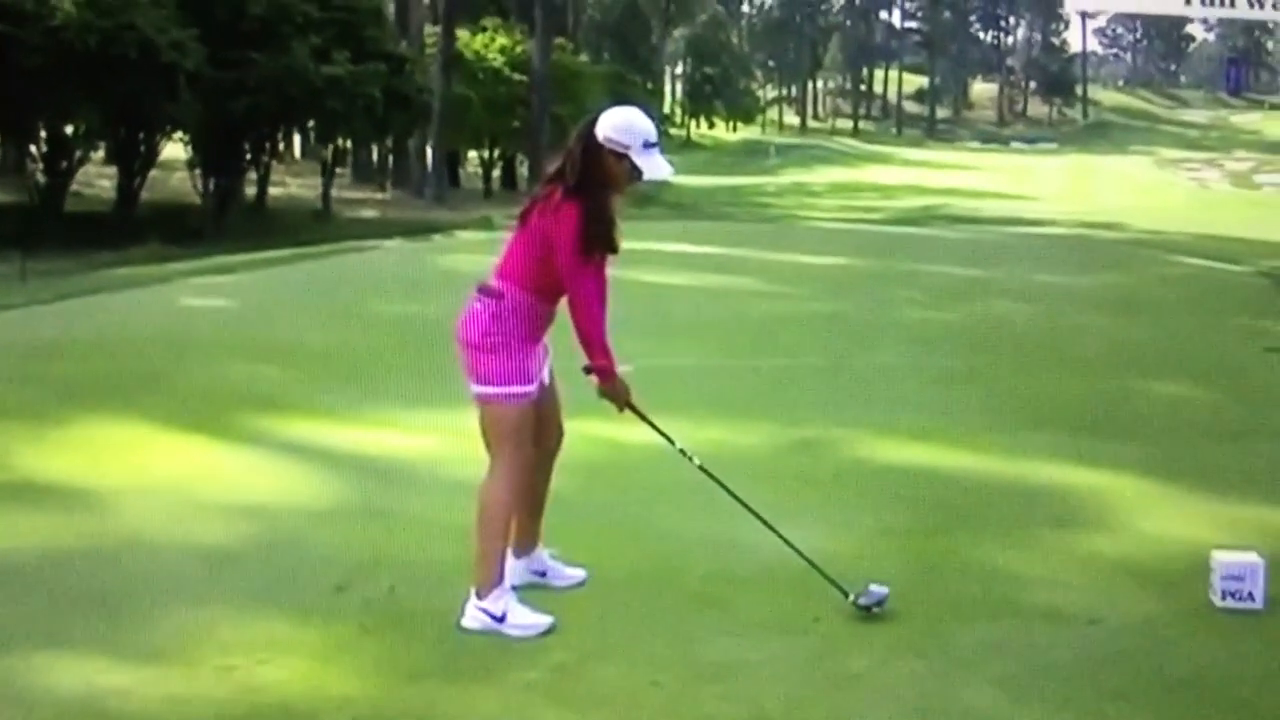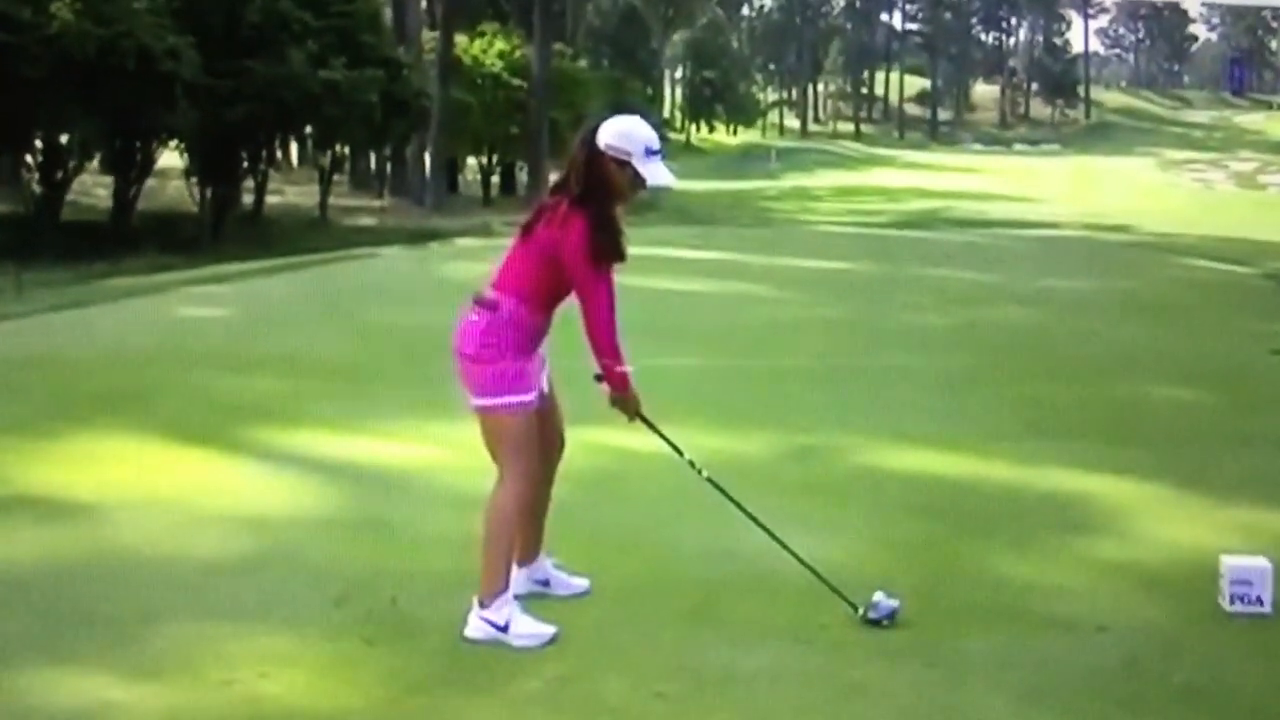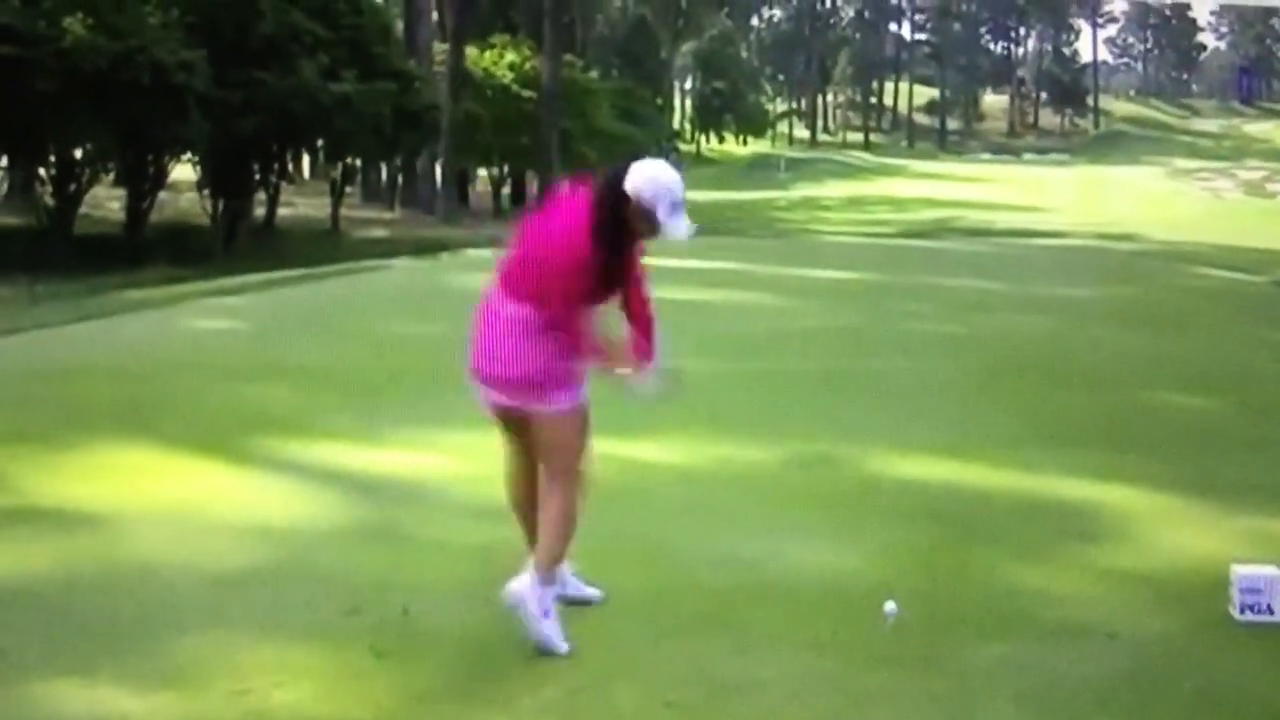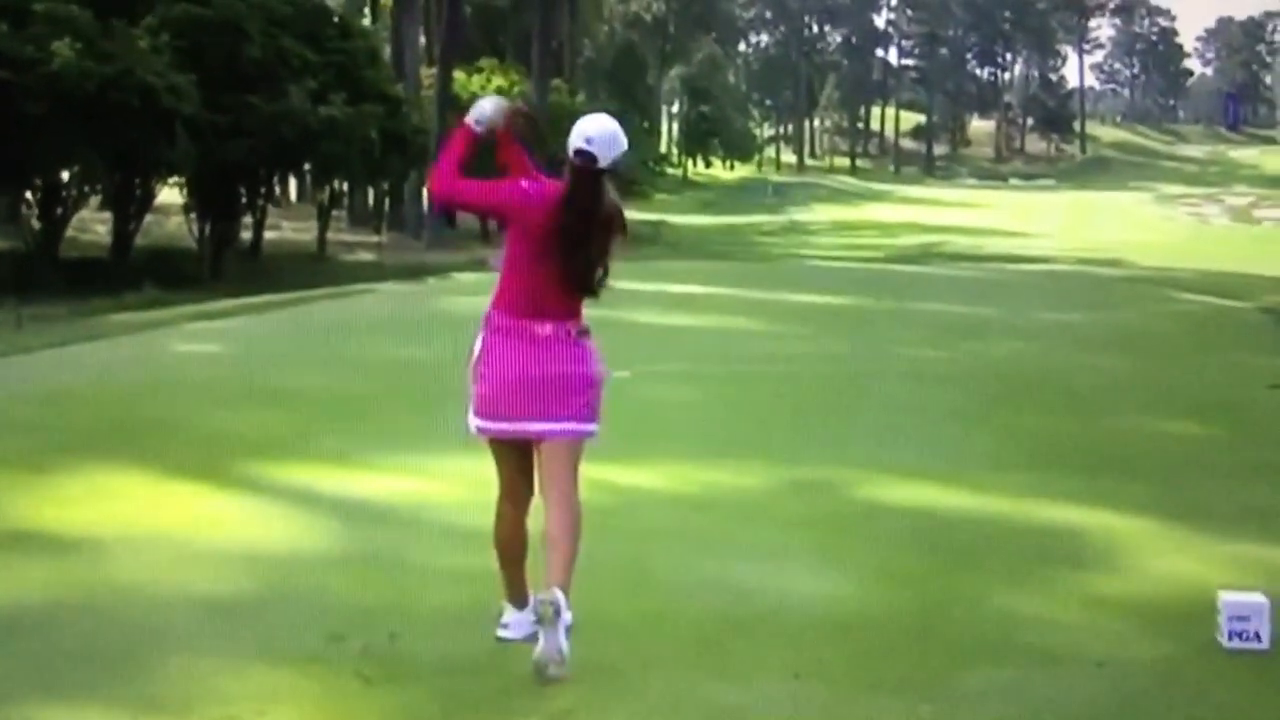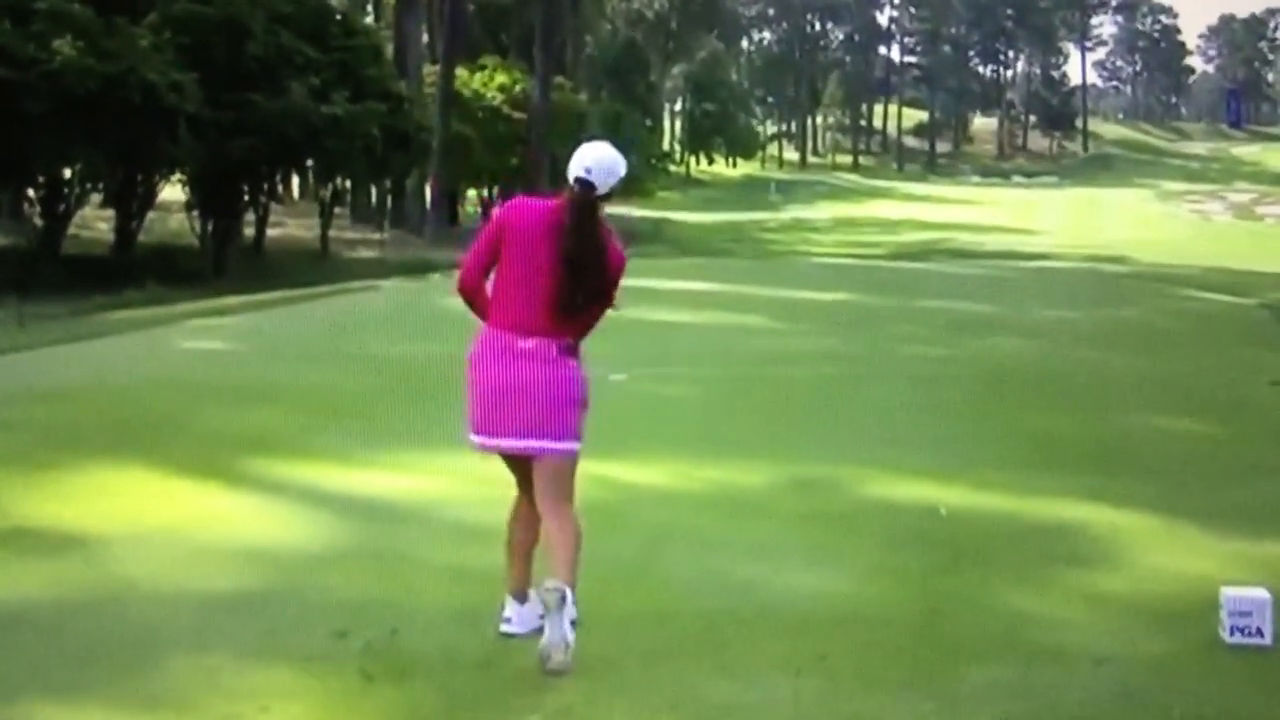
dt=1s
person 1, frame 1
left shoulder: (588, 205)
right shoulder: (566, 211)
left elbow: (592, 286)
right elbow: (581, 298)
left wrist: (602, 364)
right wrist: (606, 371)
left hip: (524, 331)
right hip: (498, 331)
left knee: (547, 440)
right knee: (510, 461)
left ankle: (525, 556)
right ankle: (487, 600)
person 1, frame 2
left shoulder: (592, 213)
right shoulder: (574, 221)
left elbow: (602, 295)
right elbow: (594, 306)
left wrist: (614, 369)
right wrist: (619, 379)
left hip: (519, 340)
right hip: (496, 340)
left knee: (548, 449)
right knee: (518, 470)
left ankle: (528, 566)
right ankle: (490, 610)
person 1, frame 3
left shoulder: (581, 197)
right shoulder: (581, 240)
left elbow: (634, 294)
right elbow: (565, 322)
left wrist: (641, 350)
right wrist: (619, 357)
left hip: (497, 335)
right hip: (535, 348)
left knee: (528, 460)
right knee: (562, 477)
left ankle: (547, 572)
right ankle: (538, 581)
person 1, frame 4
left shoulder: (533, 200)
right shoulder: (605, 215)
left elbow: (441, 185)
left wrist: (473, 125)
right wrist: (505, 138)
left hip: (506, 350)
right hip: (566, 357)
left knee: (514, 492)
right knee: (560, 490)
left ankle: (517, 609)
right ankle: (555, 600)
person 1, frame 5
left shoulder: (514, 213)
right shoulder: (609, 252)
left elbow: (468, 282)
right elbow: (581, 325)
left hip: (495, 364)
right hip: (554, 371)
left knee: (529, 492)
right knee: (556, 503)
left ankle: (519, 604)
right ankle: (560, 594)
